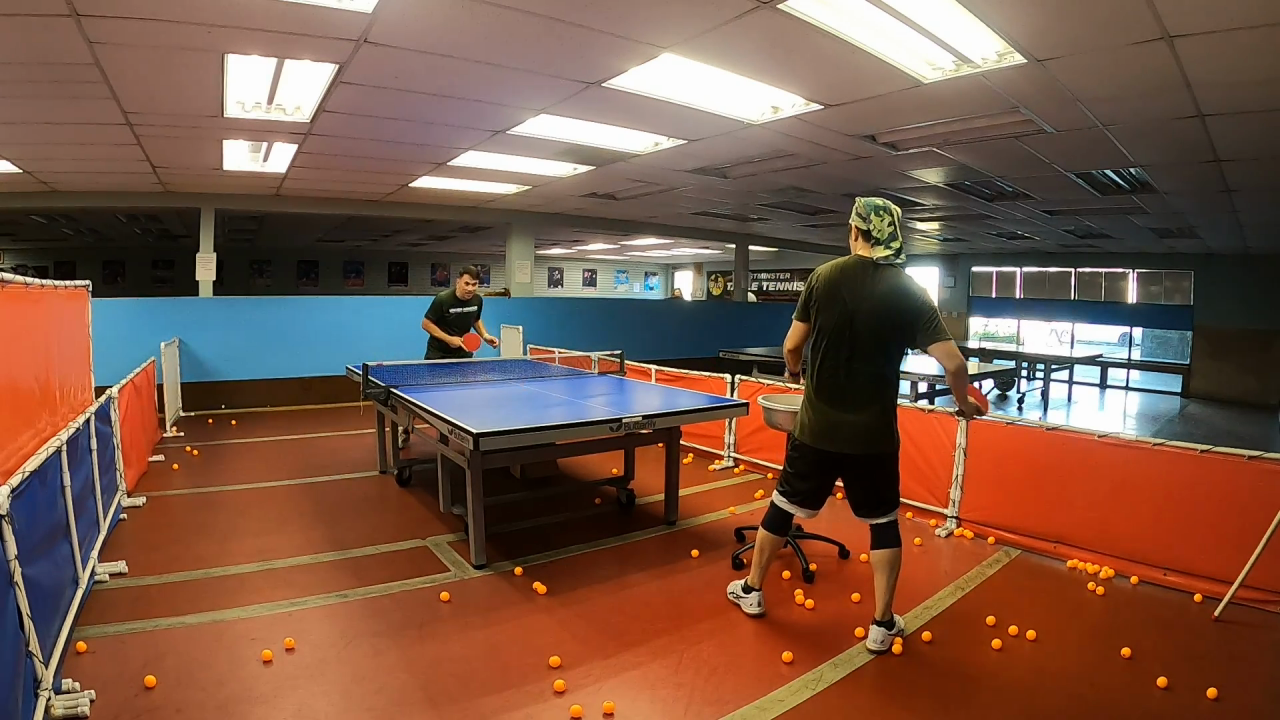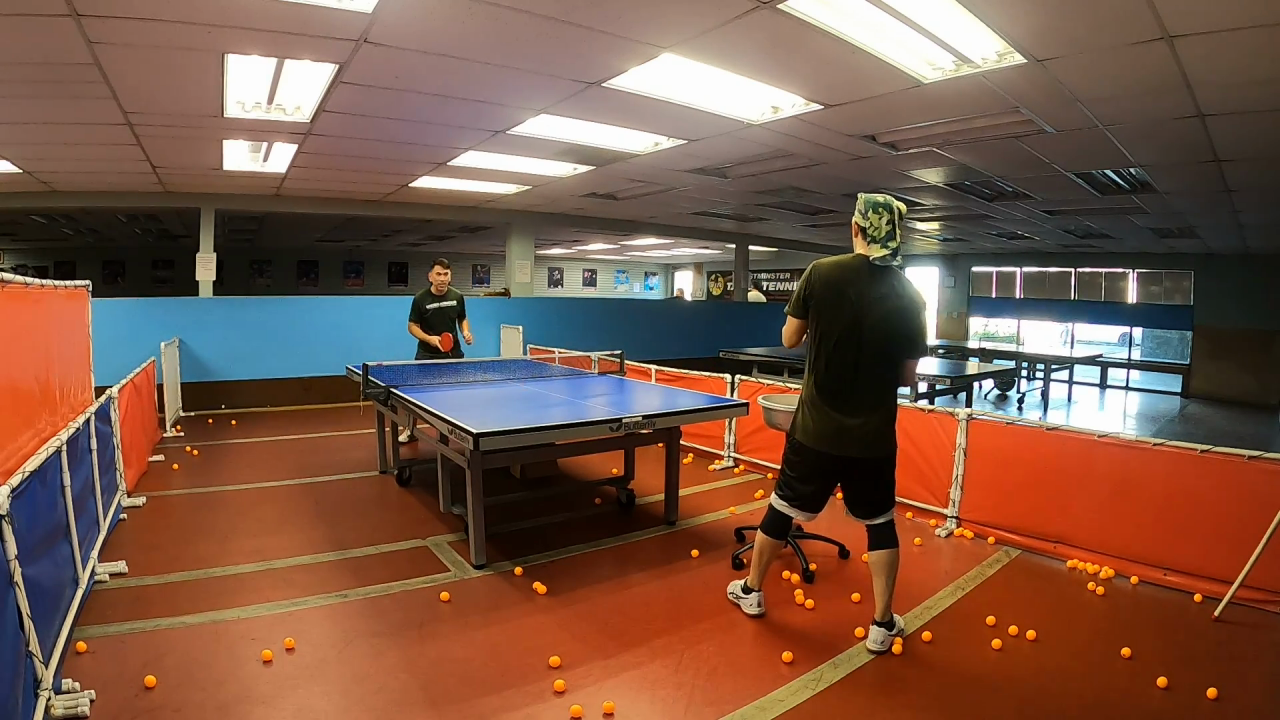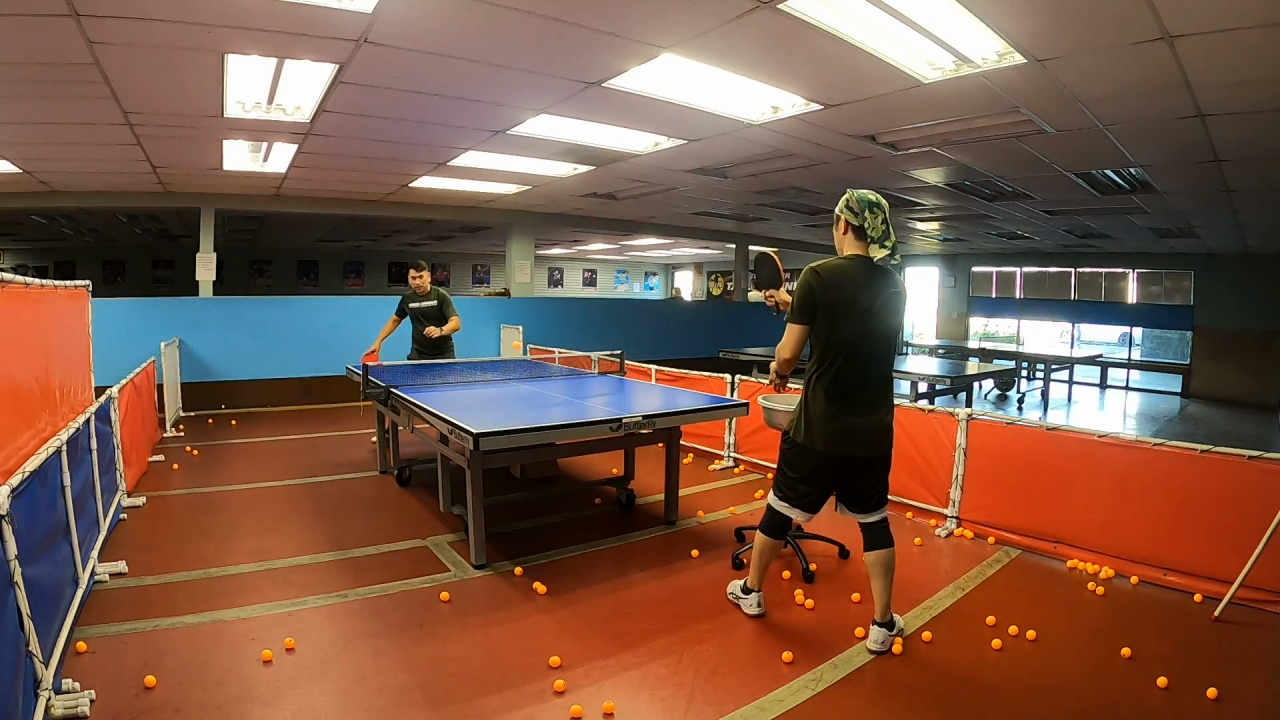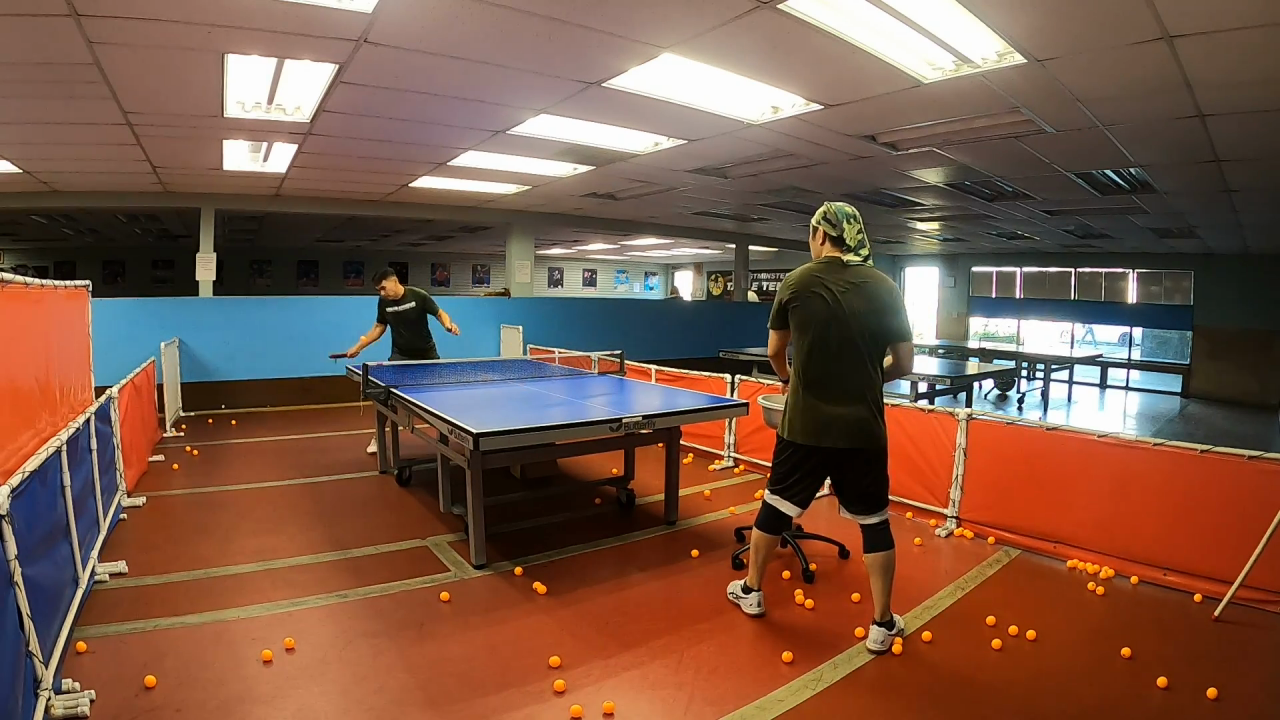
dt=0.4s
person 1, frame 1
left shoulder: (823, 276)
right shoulder: (909, 294)
left elbow: (793, 344)
right elbow: (953, 362)
left wrist: (793, 369)
right wrist: (963, 402)
left hip: (816, 428)
right hip: (873, 434)
left knee: (783, 506)
right knee: (882, 523)
left ankle: (751, 589)
right ankle: (883, 625)
person 1, frame 2
left shoulder: (820, 273)
right shoulder: (908, 296)
left elbow: (789, 339)
right elbow: (907, 375)
left hip: (816, 427)
right hip: (873, 435)
left knee: (783, 509)
right knee: (879, 523)
left ankle: (751, 591)
right ankle: (883, 624)
person 1, frame 3
left shoulder: (818, 276)
right shoulder: (894, 287)
left elbow: (789, 352)
left wrist: (778, 373)
right wrist: (792, 304)
left hip: (819, 427)
right hip: (873, 430)
left knee: (782, 508)
right knee: (874, 521)
left ankle: (751, 591)
right ankle: (883, 624)
person 1, frame 4
left shoulder: (796, 282)
right shoulder: (884, 287)
left elbow: (775, 351)
right elbow: (904, 362)
left hip: (805, 423)
right hip: (863, 427)
left knee: (776, 505)
right knee: (873, 521)
left ankle: (750, 590)
right ankle: (882, 624)
